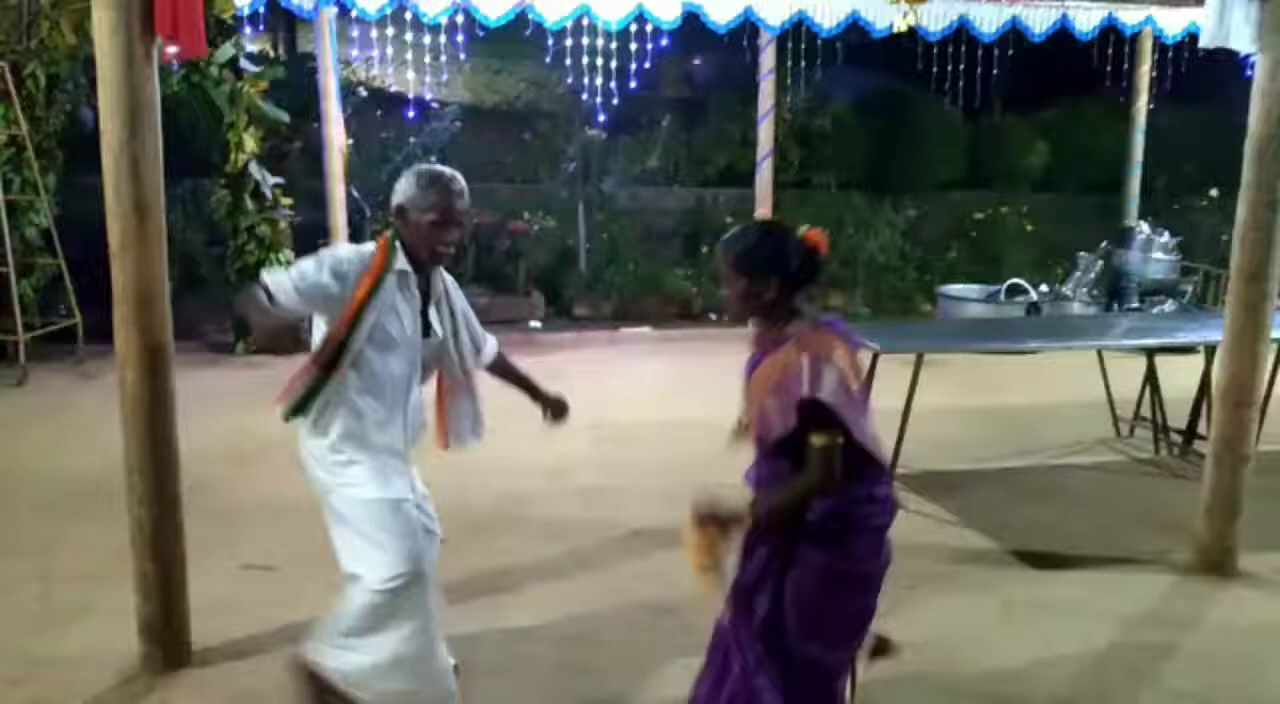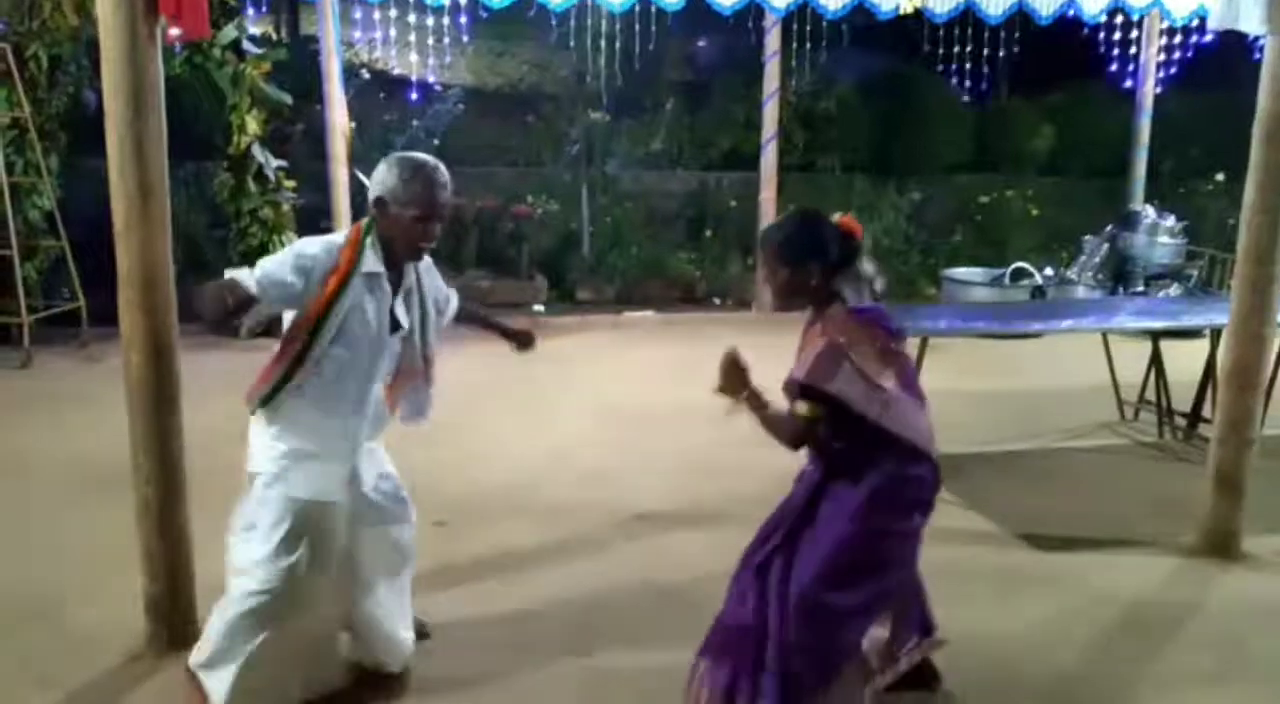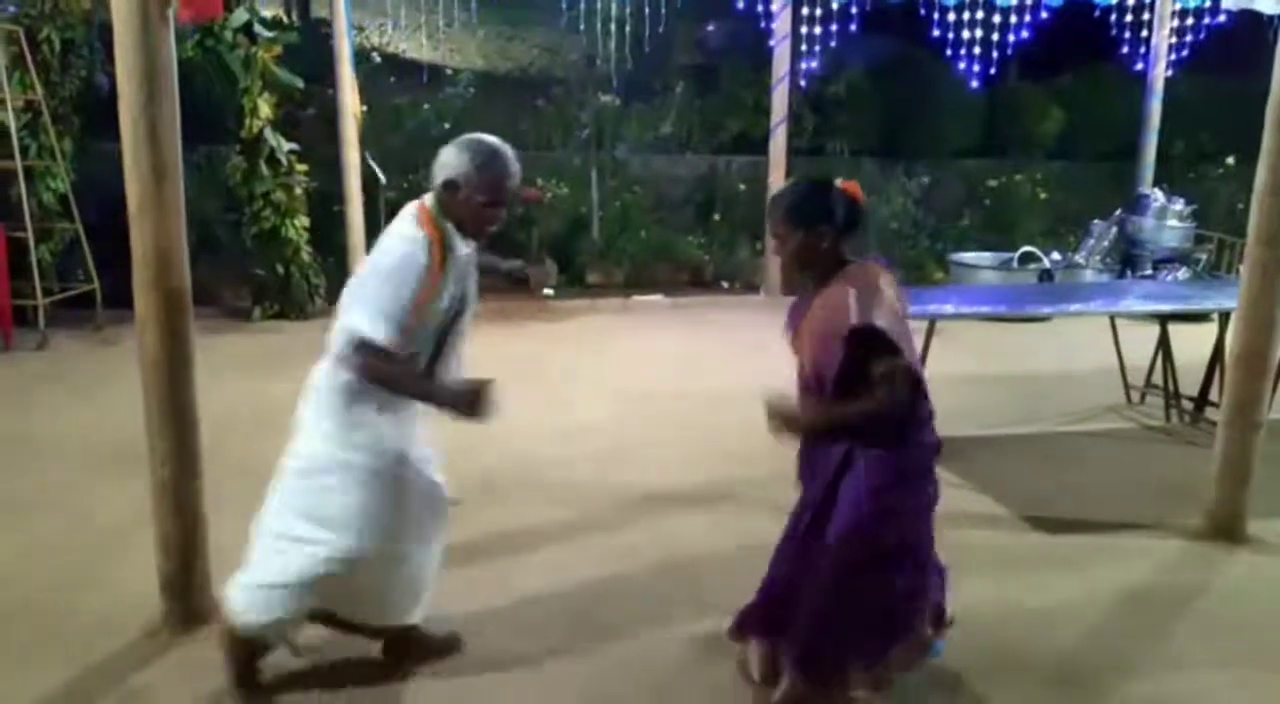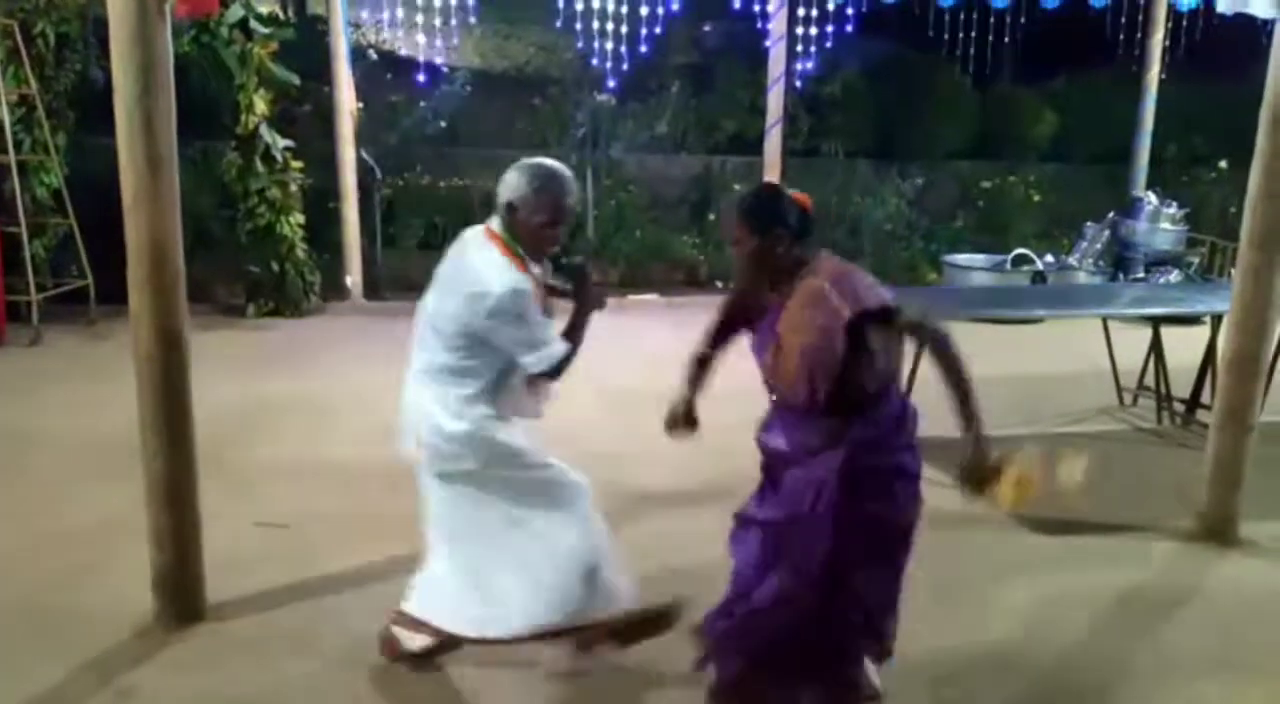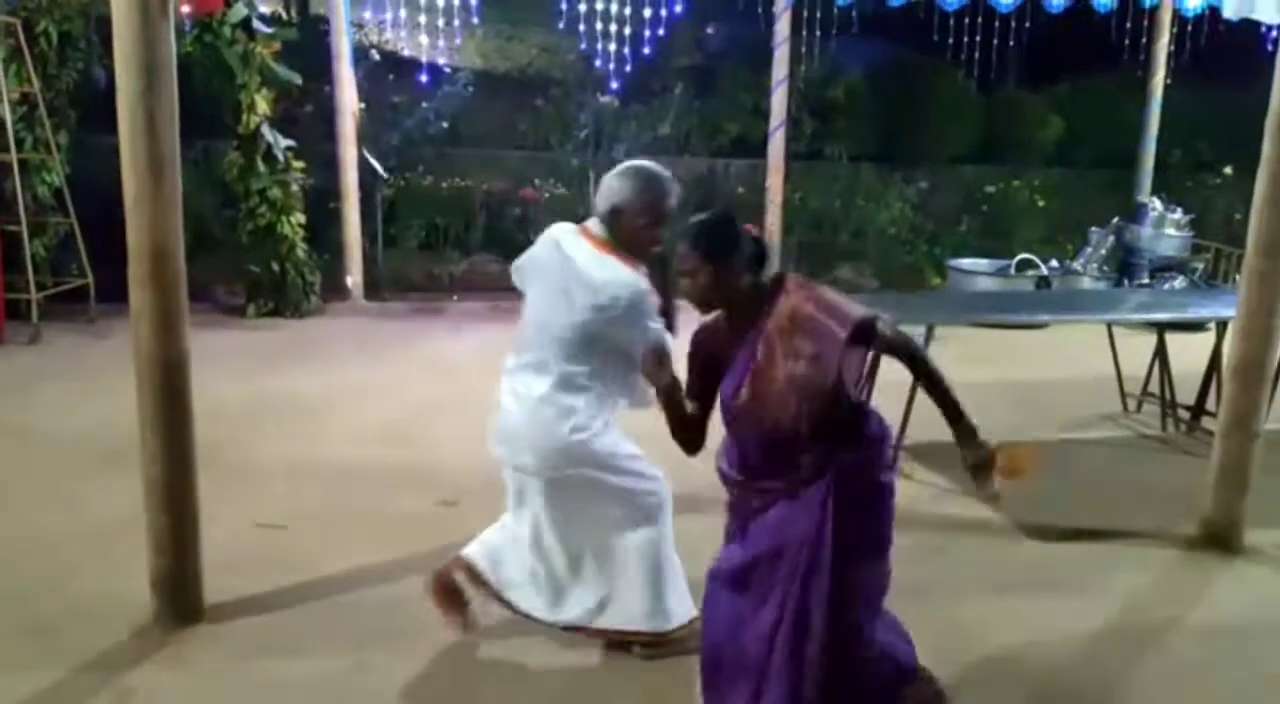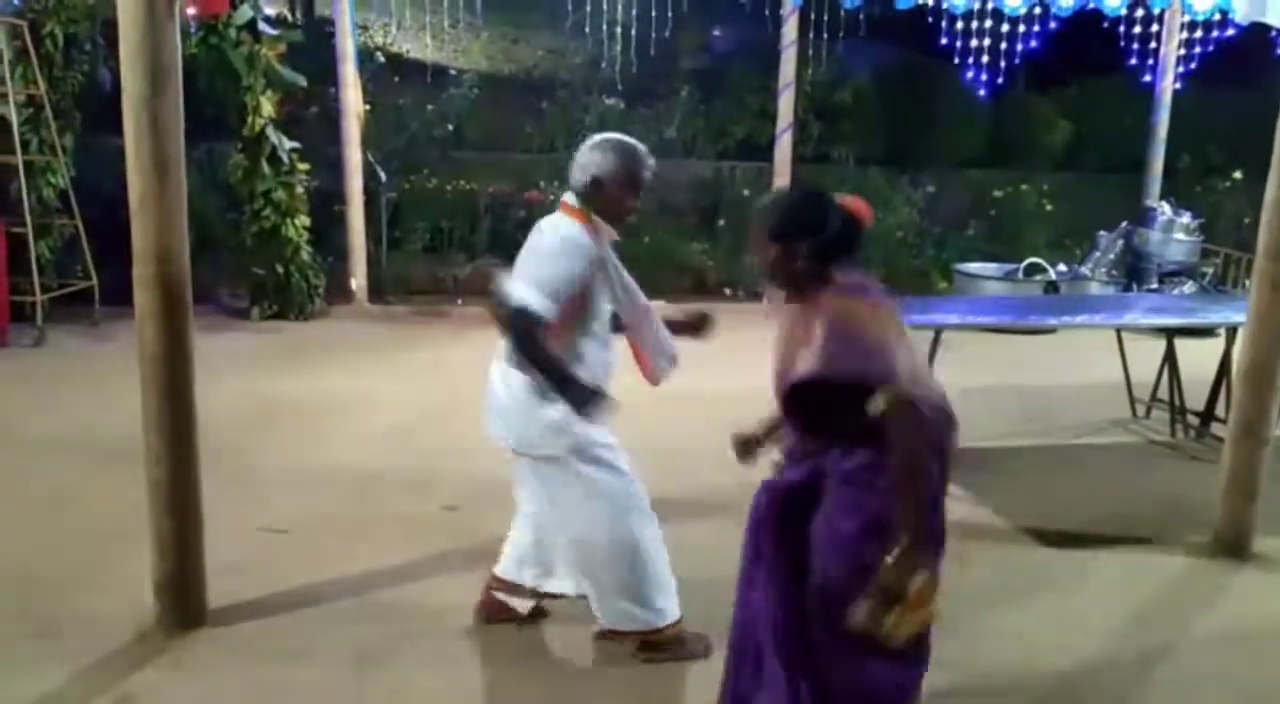
dt=0.3s
person 1, frame 1
left shoulder: (443, 288)
right shoulder: (353, 268)
left elbow: (482, 351)
right elbow: (265, 294)
left wrist: (537, 393)
right wrist: (269, 319)
left hip: (390, 446)
right hip: (345, 446)
left knee: (417, 543)
right knee: (398, 567)
person 1, frame 2
left shoulder: (419, 272)
right shoulder: (321, 260)
left elbow: (449, 309)
right elbow: (226, 294)
left wrist: (506, 331)
right wrist: (226, 300)
left hip: (354, 440)
right hip: (297, 442)
left knee: (388, 524)
right knee: (275, 572)
left ankle: (381, 649)
person 1, frame 3
left shoulder: (447, 237)
right shoulder: (410, 253)
right elbow: (364, 356)
right wrist: (443, 394)
left hip: (387, 406)
right hip: (354, 412)
left knee: (422, 507)
right knee: (332, 533)
left ankle: (391, 624)
right ankle: (247, 627)
person 1, frame 4
left shoulder: (474, 242)
right shoulder: (505, 288)
right elbow: (550, 365)
left wrist: (573, 299)
right wrist: (582, 307)
left hip: (440, 417)
right hip: (465, 427)
left knee: (468, 533)
right knee: (565, 503)
left ankle: (414, 628)
right ankle: (602, 618)
person 1, frame 5
left shoulder: (555, 239)
right shoulder: (625, 287)
left elbow: (521, 277)
right wrist: (664, 302)
left hip: (520, 410)
right hip: (564, 427)
left knee: (538, 514)
right knee: (644, 500)
left ankle: (463, 574)
right ankle: (655, 627)
person 1, frame 6
left shoulder: (565, 229)
right shoulder: (570, 241)
left elbow: (599, 318)
right elbow: (511, 313)
left wrist: (672, 326)
right wrist: (568, 386)
left hip: (529, 398)
right hip: (544, 403)
left knee: (551, 499)
right knee: (612, 504)
left ankle: (507, 594)
right ankle: (651, 627)
person 2, frame 1
left shoulder: (813, 356)
right shoulder: (769, 335)
left elbow: (824, 474)
left wrist: (737, 516)
left hip: (833, 514)
right hip: (799, 502)
left knee: (802, 631)
right knee: (772, 616)
right ankle: (857, 646)
person 2, frame 2
left shoulder: (835, 338)
right shoulder: (847, 305)
left elbow: (796, 434)
left wrist: (745, 390)
left hip: (878, 476)
right hip: (866, 466)
left knee: (815, 587)
right knee: (874, 576)
right ankle: (906, 663)
person 2, frame 3
left shoulder: (863, 291)
right shoulder: (817, 282)
left elbow: (893, 393)
left wrist: (807, 419)
right wrist: (808, 415)
left hip: (881, 450)
right hip: (838, 446)
left knee: (843, 562)
right knee: (857, 558)
right ankle: (918, 632)
person 2, frame 4
left shoulder: (834, 285)
right shoulder: (751, 292)
left elbow: (930, 337)
right elbow: (707, 351)
left wrist: (974, 435)
right wrist: (686, 396)
left hip: (864, 454)
right hip: (798, 451)
left knee: (839, 580)
right knee: (765, 556)
person 2, frame 5
left shoulder: (808, 309)
right shoulder: (712, 340)
left elbow: (908, 351)
right elbow: (690, 441)
left wrist: (966, 434)
right wrist: (665, 388)
left hip: (841, 481)
right hip: (766, 488)
left knee: (831, 610)
right knee: (745, 609)
person 2, frame 6
left shoulder: (842, 319)
right shoulder: (823, 301)
left elbow: (916, 422)
left wrist: (909, 549)
right wrist: (768, 432)
left hip: (871, 483)
right hip: (829, 473)
left knee: (855, 620)
right knee: (788, 595)
